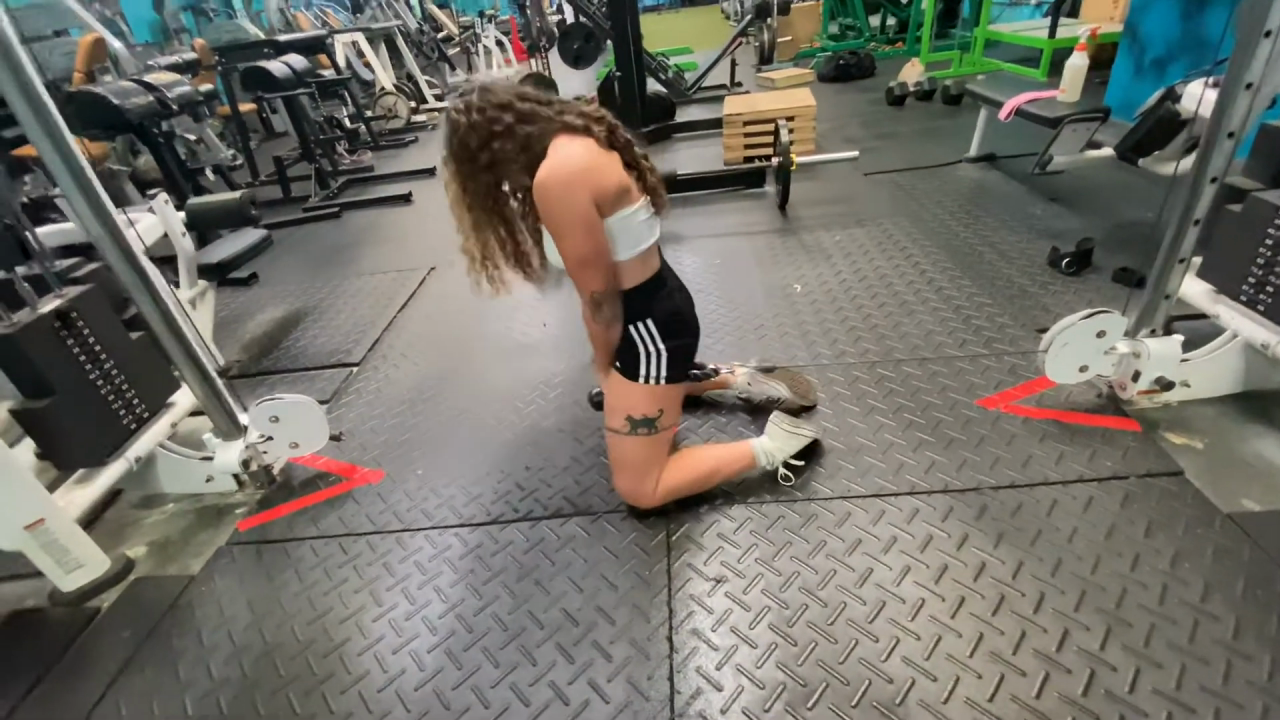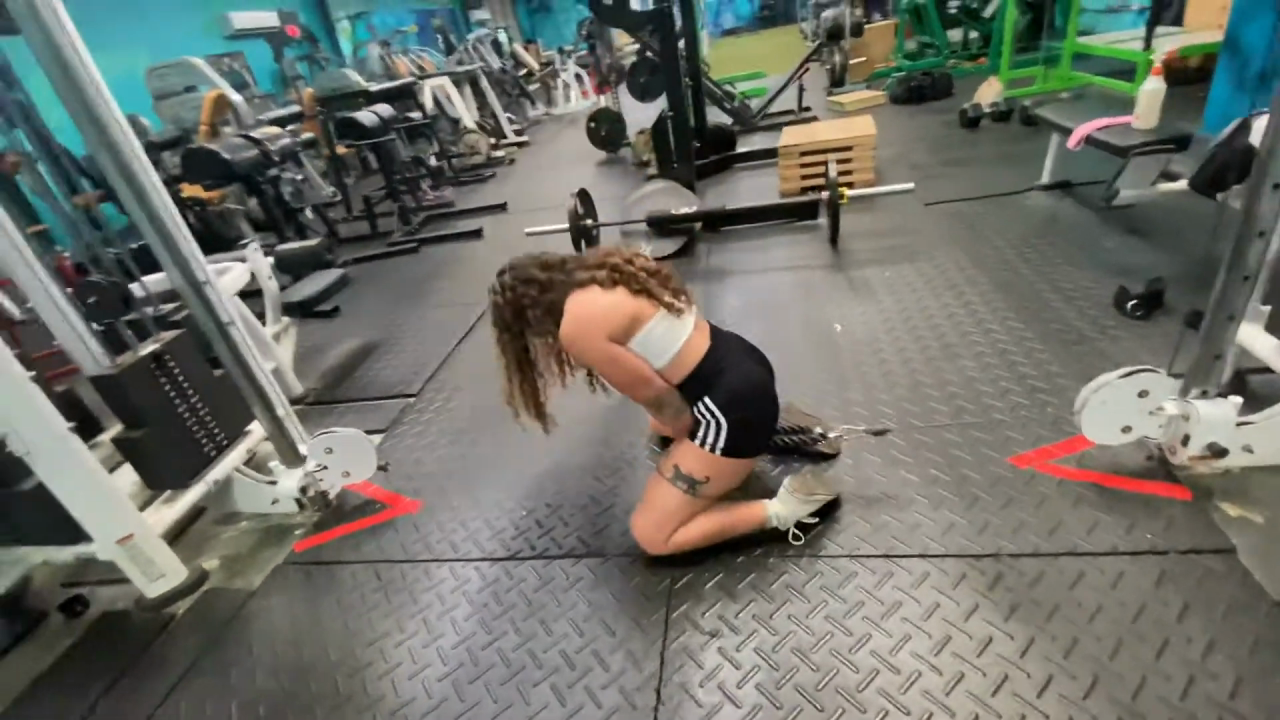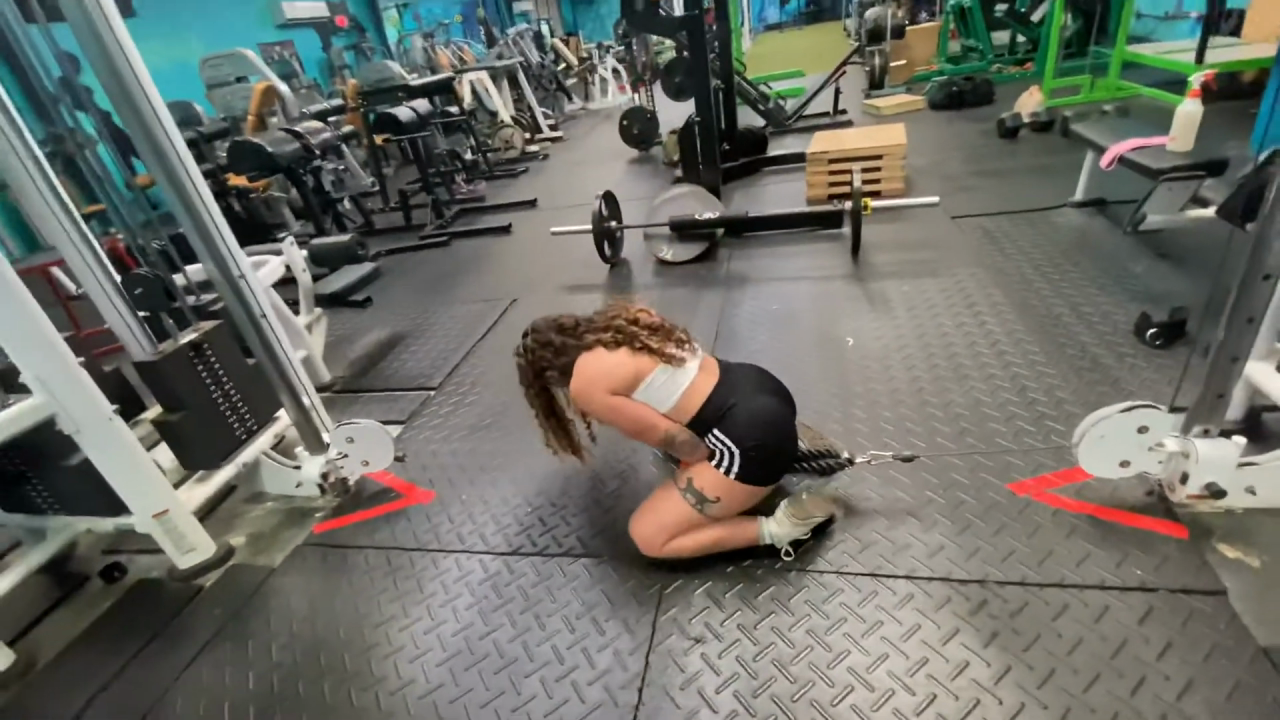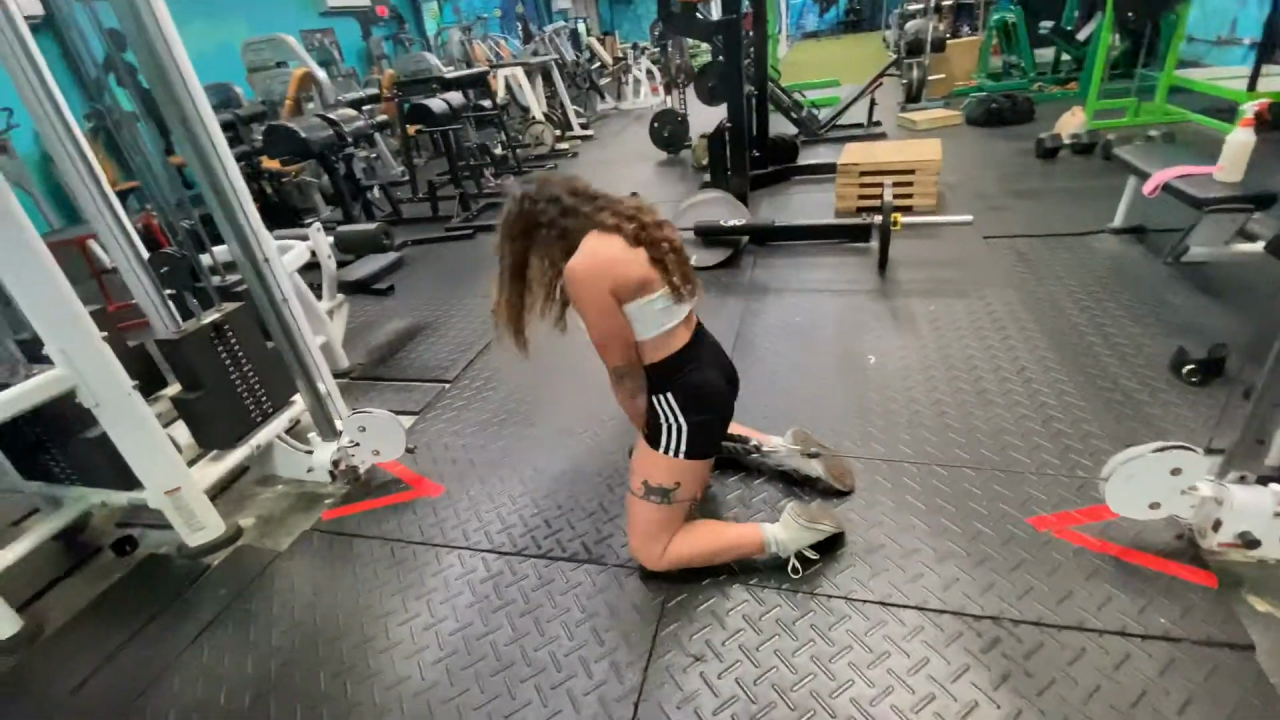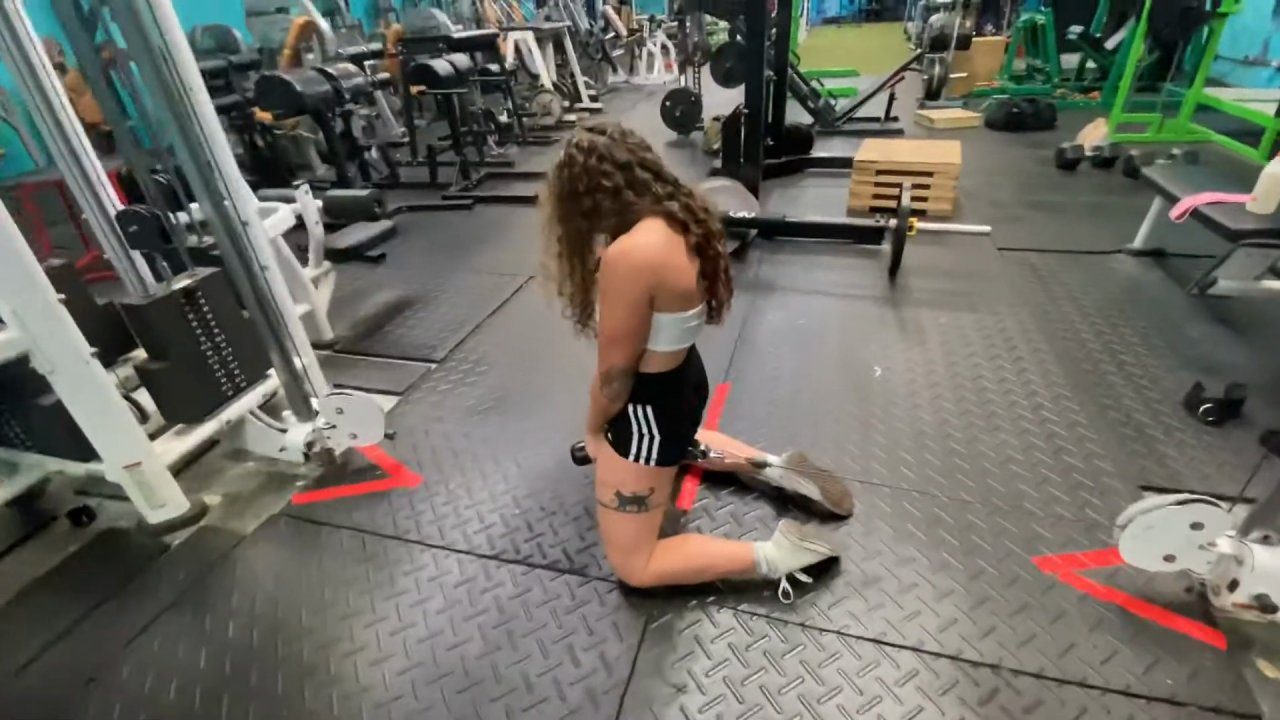
dt=0.5s
person 1, frame 1
left shoulder: (557, 176)
right shoulder: (573, 135)
left elbow: (599, 293)
left wrist: (604, 364)
left hip: (652, 326)
right hip: (658, 304)
left knee: (640, 489)
right knee: (627, 388)
left ankle: (769, 449)
right ankle: (743, 380)
person 1, frame 2
left shoulder: (578, 326)
right shoulder: (600, 270)
left elbow: (655, 395)
left wrist: (695, 436)
left hip: (733, 404)
right hip: (743, 365)
left knee: (651, 534)
right knee: (663, 427)
left ankle: (780, 510)
right ankle: (764, 432)
person 1, frame 3
left shoulder: (586, 385)
right shoulder: (617, 322)
left elbow: (667, 436)
left wrist: (713, 464)
left hip: (753, 438)
right hip: (762, 389)
left knee: (647, 535)
left ankle: (776, 527)
right ankle: (786, 440)
person 1, frame 4
left shoulder: (584, 268)
right shoulder: (629, 220)
left elbow: (622, 367)
left wrist: (646, 428)
left hip: (683, 397)
right hip: (709, 369)
left knee: (651, 550)
left ankle: (785, 534)
right ankle: (782, 449)
person 1, frame 5
left shoulder: (630, 254)
right shoulder: (678, 216)
left elbow: (615, 368)
left wrist: (593, 429)
left hip: (649, 407)
right hip: (680, 382)
left knee: (633, 566)
right knee: (678, 444)
left ankle: (775, 555)
right ankle: (776, 469)
